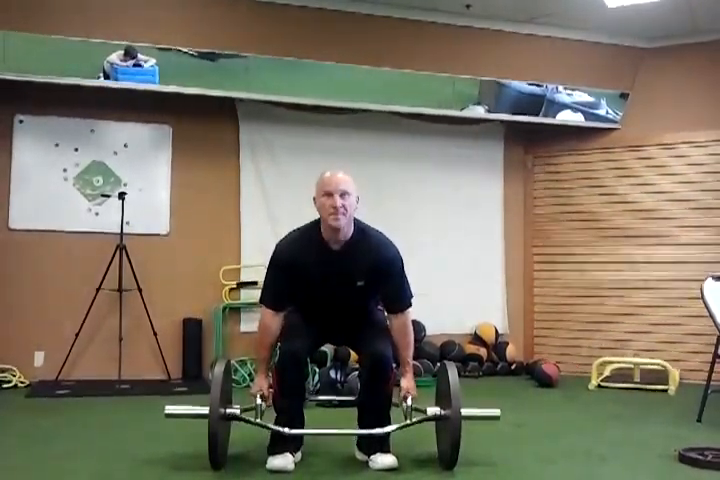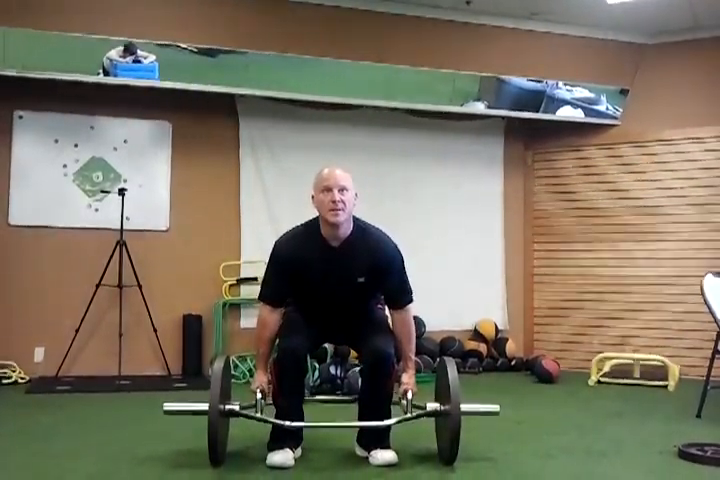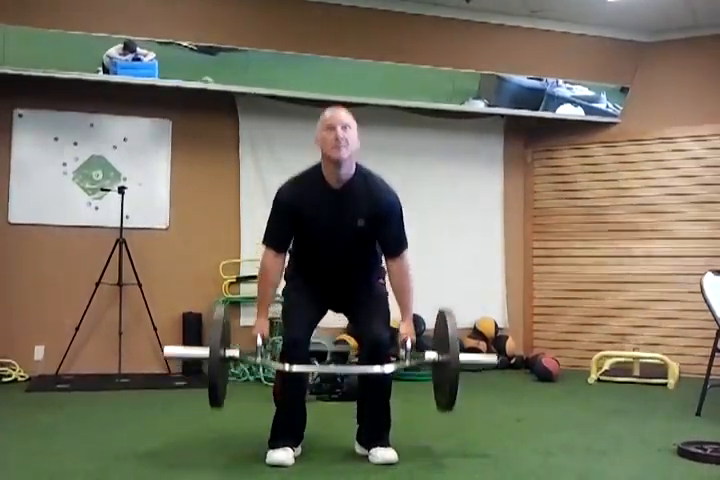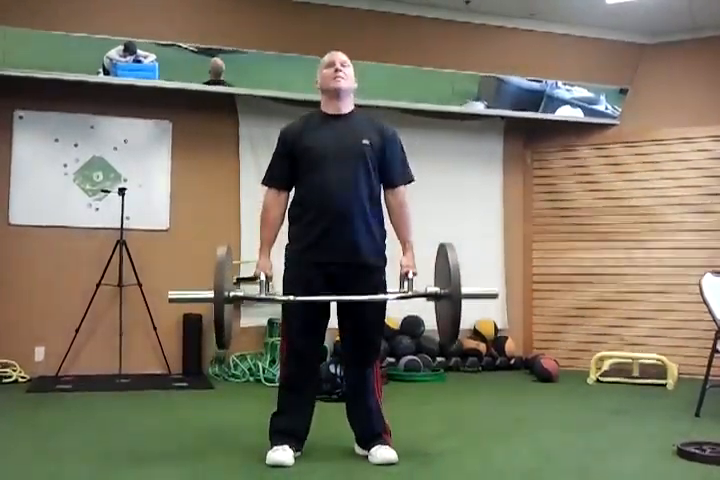
dt=0.5s
person 1, frame 1
left shoulder: (381, 249)
right shoulder: (291, 248)
left elbow: (399, 313)
right elbow: (272, 312)
left wrist: (407, 372)
right wrist: (261, 373)
left hip: (363, 317)
right hip: (307, 316)
left knee: (380, 356)
right knee: (290, 354)
left ankle: (374, 443)
right ankle: (286, 443)
person 1, frame 2
left shoulder: (381, 247)
right shoulder: (290, 246)
left elbow: (400, 309)
right elbow: (271, 309)
left wrist: (408, 368)
right wrist: (261, 369)
left hip: (362, 316)
right hip: (307, 314)
left knee: (382, 353)
right knee: (288, 351)
left ankle: (373, 440)
right ankle: (286, 439)
person 1, frame 3
left shoulder: (380, 195)
right shoulder: (293, 193)
left elbow: (397, 259)
right elbow: (273, 256)
left wrist: (407, 319)
right wrist: (262, 316)
left hip: (363, 282)
right hip: (307, 282)
left knee: (378, 342)
right knee: (293, 343)
left ankle: (374, 438)
right ankle: (286, 439)
person 1, frame 4
left shoulder: (380, 132)
right shoulder: (296, 132)
left elbow: (396, 193)
right elbow: (276, 195)
left wrist: (407, 249)
right wrist: (264, 253)
left hip: (365, 258)
right hip: (307, 259)
left knee: (363, 351)
right knee: (301, 351)
left ankle: (371, 437)
right ankle: (286, 438)
